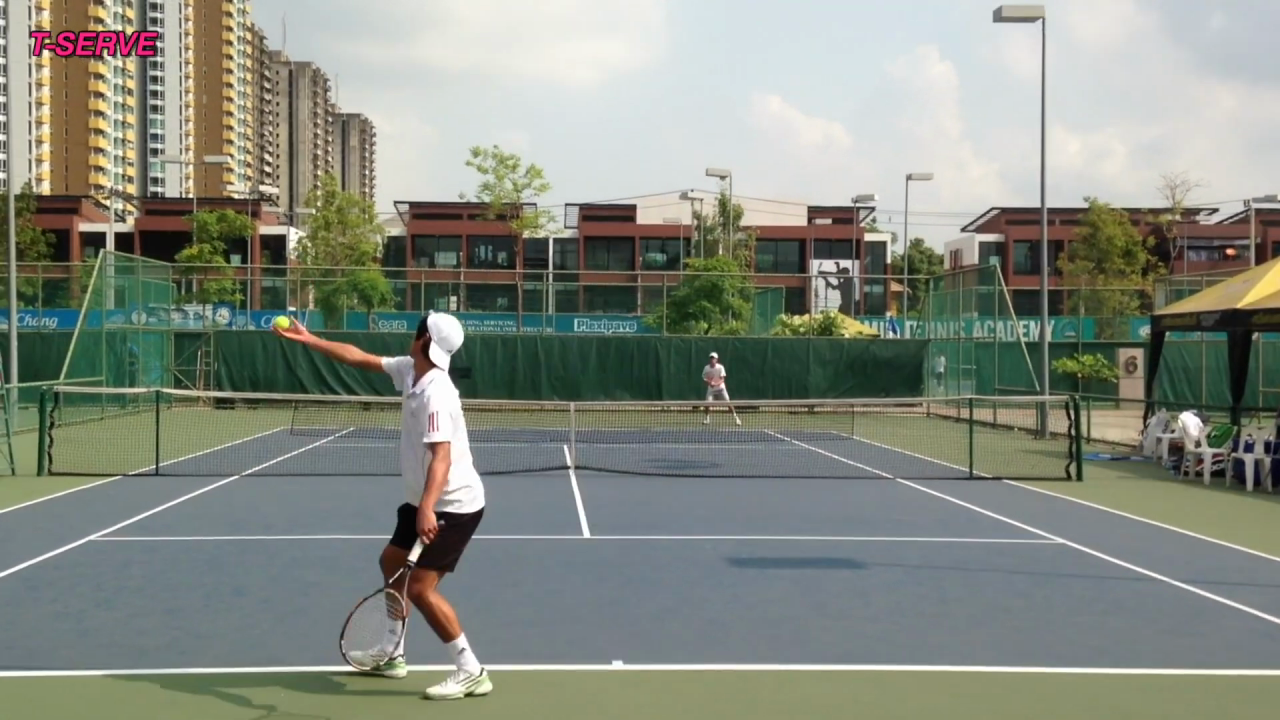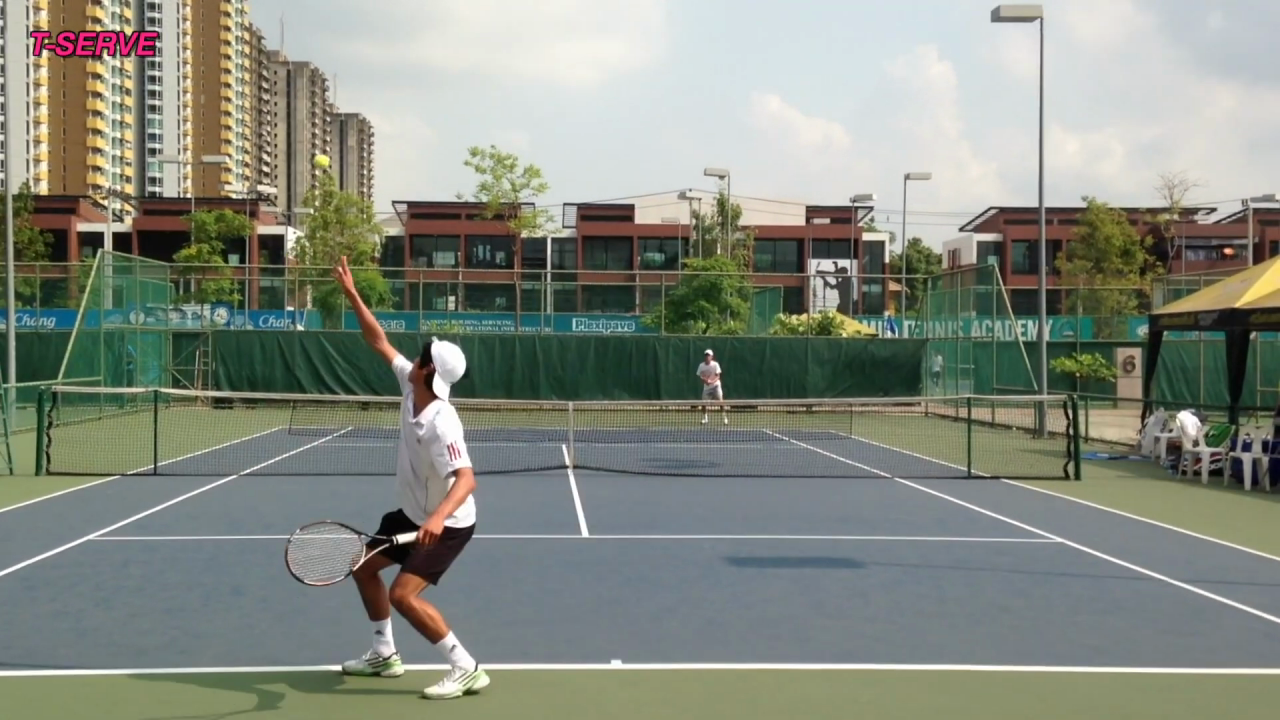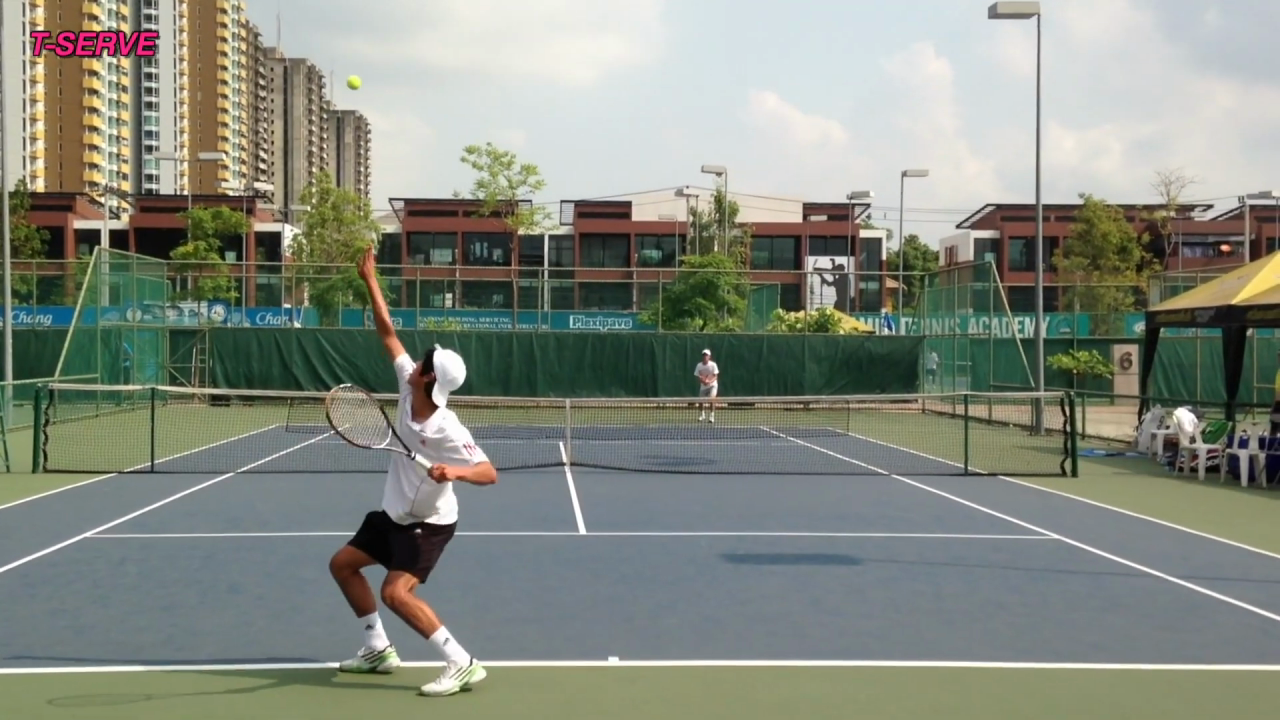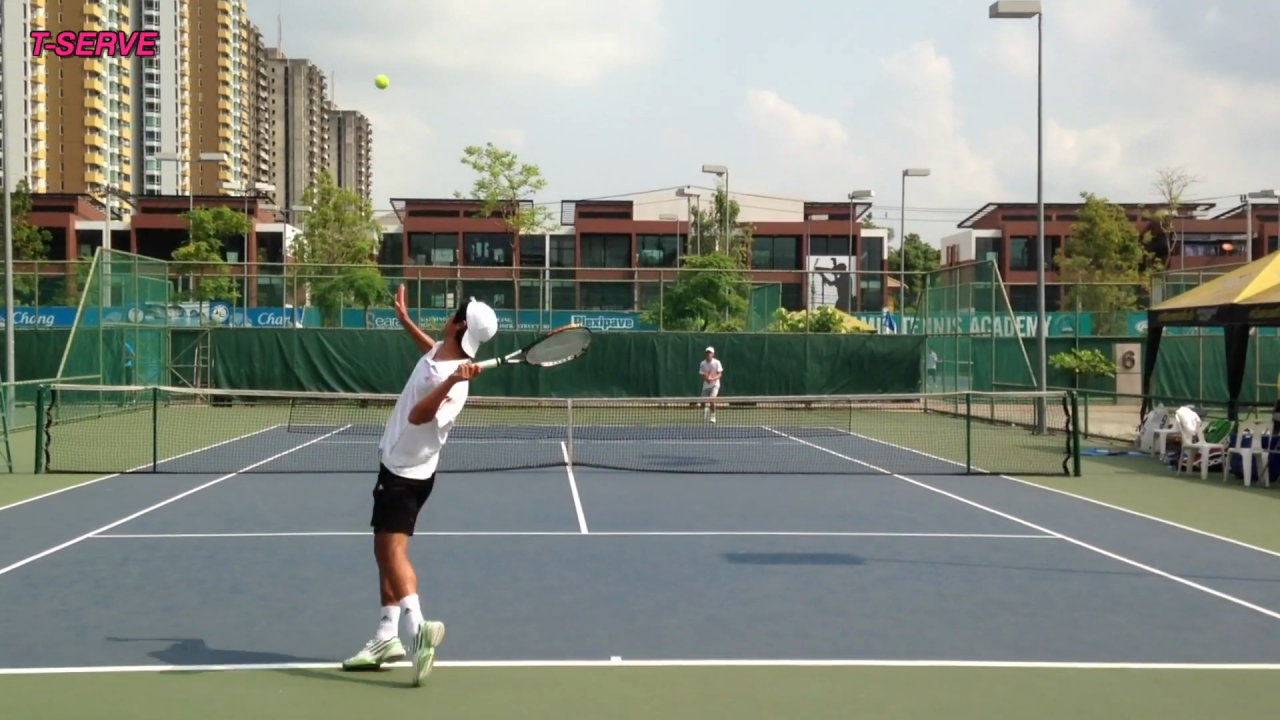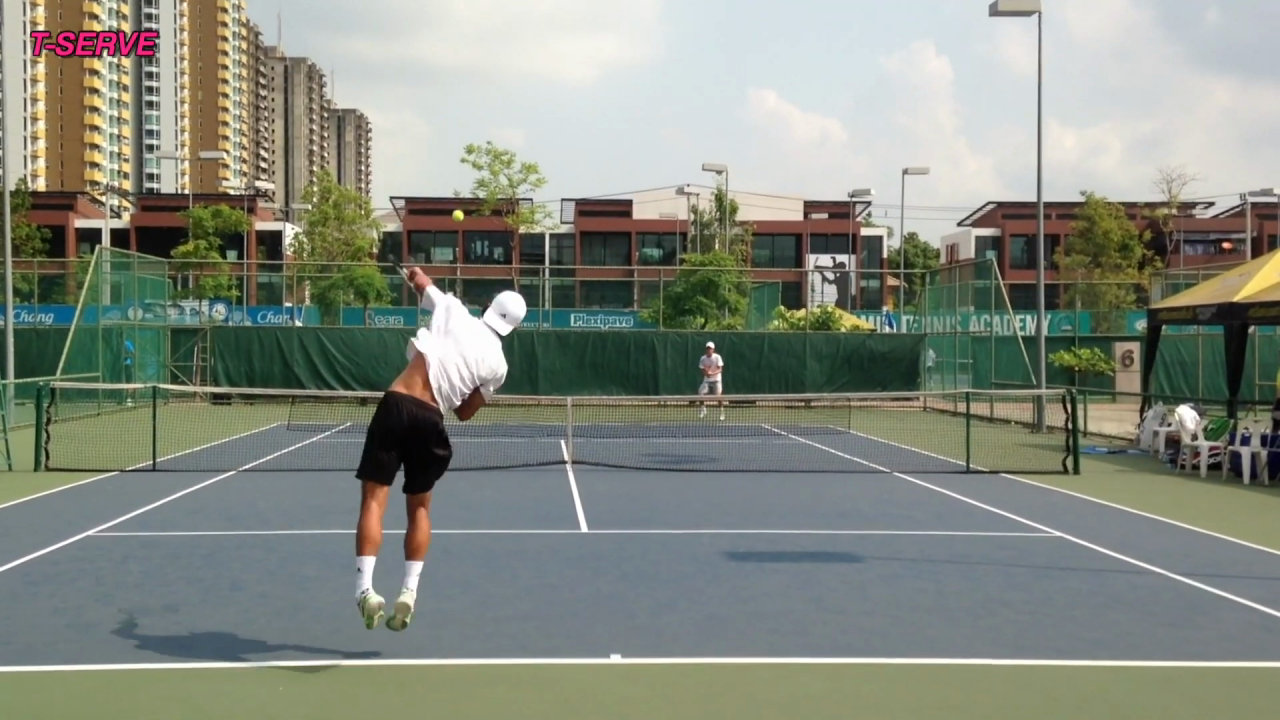
dt=0.2s
person 1, frame 1
left shoulder: (435, 392)
right shoulder: (410, 370)
left elbow: (442, 457)
right elbow: (361, 357)
left wrist: (428, 507)
right wrist: (310, 341)
left hip: (453, 506)
right hip: (423, 502)
left knee: (422, 588)
right knee: (392, 562)
left ankle: (472, 672)
right ankle: (393, 653)
person 1, frame 2
left shoulder: (442, 424)
right shoulder: (413, 384)
left elbow: (466, 480)
right elbow: (378, 341)
left wrist: (439, 518)
right wrist: (351, 294)
left hip: (447, 523)
right hip: (413, 515)
left knee: (403, 595)
right knee: (363, 566)
left ankle: (467, 669)
right ankle: (384, 653)
person 1, frame 3
left shoulder: (448, 430)
right shoulder: (410, 389)
left elbow: (489, 472)
right elbow: (387, 334)
left wrist: (455, 471)
right wrist: (370, 281)
left hip: (429, 522)
right hip: (394, 515)
left knee: (396, 592)
right knee: (342, 564)
left ankle: (462, 663)
right ankle: (379, 648)
person 1, frame 4
left shoulder: (453, 381)
right shoulder: (442, 355)
left elbow: (417, 416)
right elbow: (435, 347)
left wrist: (450, 381)
right wrist: (405, 317)
left hip: (406, 471)
right hip: (398, 467)
left knee: (392, 549)
right knee: (386, 547)
left ankle: (420, 630)
right ankle: (386, 639)
person 1, frame 5
left shoulder: (454, 310)
right shoulder: (497, 365)
left elbow: (420, 280)
right elbow: (464, 414)
left wrist: (418, 276)
left hip: (397, 409)
right hip: (431, 424)
left knee: (373, 501)
right knee: (419, 508)
left ankle: (366, 591)
right ankle: (408, 592)
